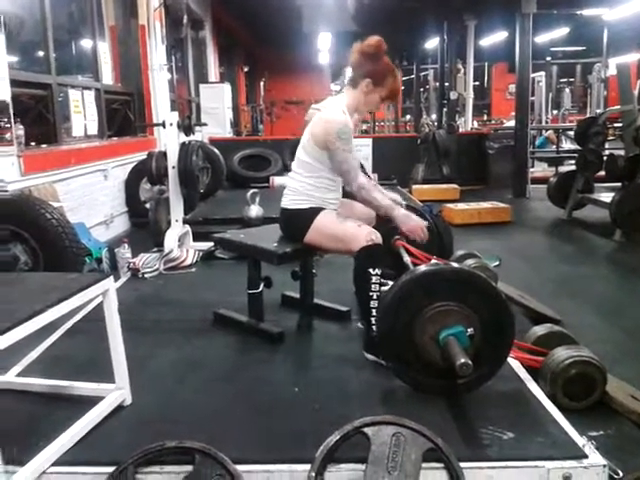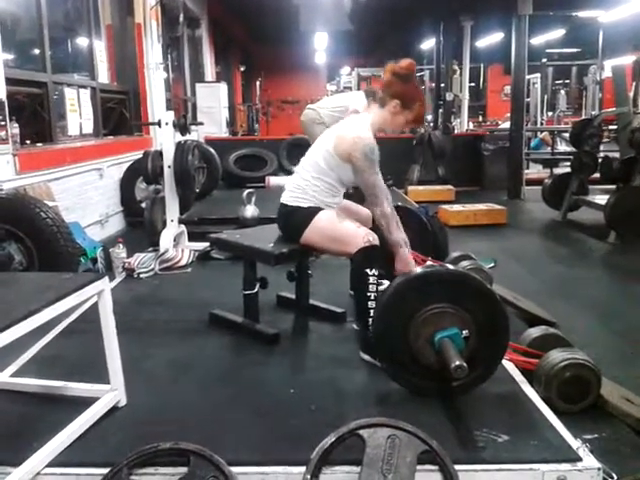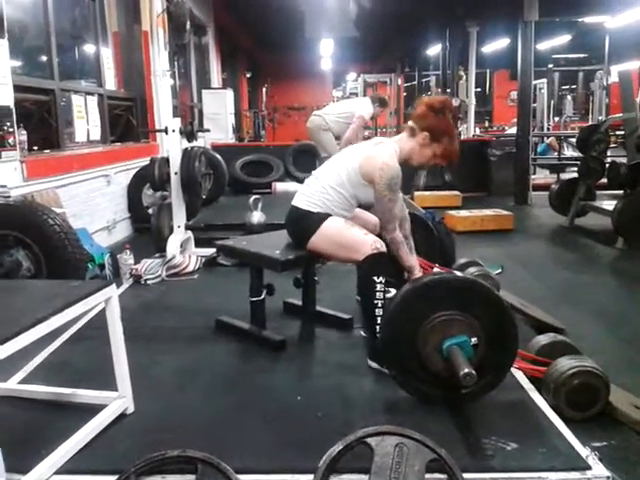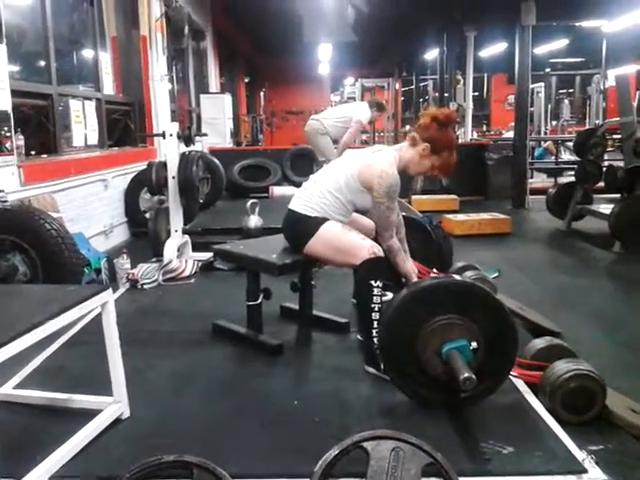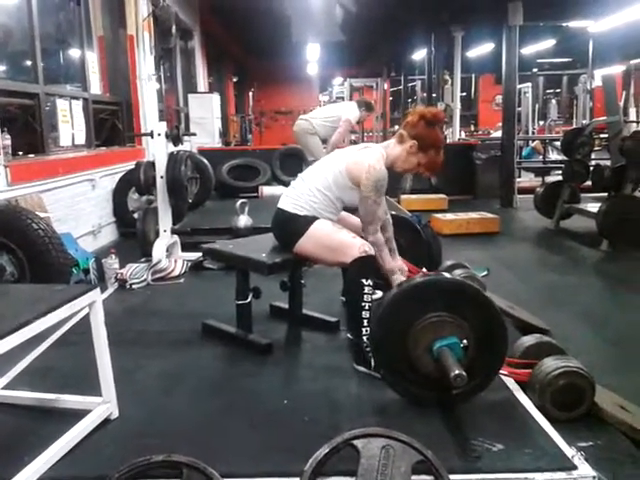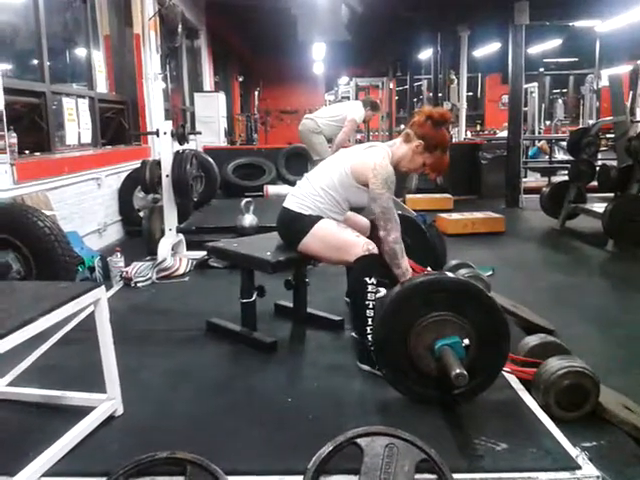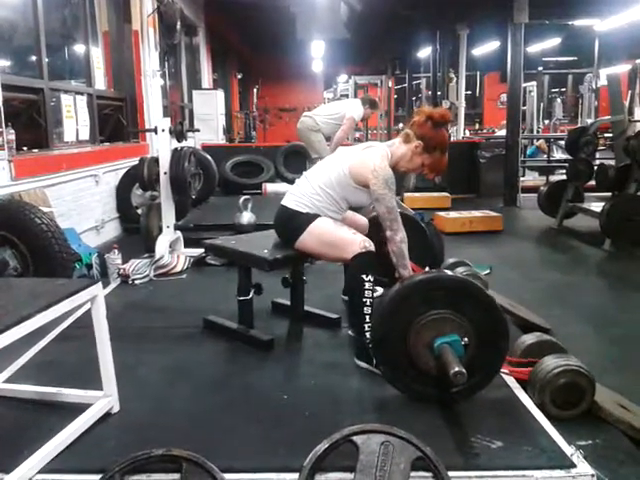
dt=0.3s
person 1, frame 1
left shoulder: (338, 112)
right shoulder: (337, 121)
left elbow: (350, 173)
right elbow: (355, 181)
left wrist: (386, 200)
right wrist: (399, 214)
left hip: (318, 205)
right hip: (301, 213)
left knee: (378, 217)
right knee: (369, 242)
left ankle: (377, 295)
right ankle: (375, 343)
person 1, frame 2
left shoulder: (360, 125)
right shoulder: (361, 139)
left elbow: (378, 194)
right elbow: (378, 202)
left wrist: (399, 239)
right wrist: (402, 252)
left hip: (316, 204)
right hip: (299, 212)
left knee: (377, 224)
right knee: (367, 243)
left ankle: (373, 299)
right ankle: (372, 343)
person 1, frame 3
left shoulder: (386, 147)
right shoulder: (387, 165)
left elbow: (399, 215)
right elbow: (392, 230)
left wrist: (412, 258)
right wrist: (414, 272)
left hip: (320, 209)
right hip: (307, 217)
left knee: (380, 231)
right knee: (374, 250)
left ankle: (378, 308)
right ankle: (380, 352)
person 1, frame 4
left shoulder: (386, 155)
right shoulder: (386, 172)
left elbow: (394, 220)
right elbow: (389, 238)
left wrist: (409, 262)
right wrist: (411, 279)
left hip: (316, 213)
right hip: (303, 221)
left knee: (375, 233)
right knee: (371, 254)
left ankle: (370, 305)
right ankle: (375, 355)
person 1, frame 5
left shoulder: (374, 153)
right shoulder: (374, 167)
left elbow: (382, 215)
right elbow: (372, 234)
left wrist: (395, 257)
right wrist: (394, 278)
left hip: (304, 211)
right hip: (293, 219)
left knee: (360, 232)
right knee: (362, 252)
left ankle: (355, 301)
right ankle: (364, 353)
person 1, frame 6
left shoulder: (380, 152)
right shoulder: (381, 166)
left elbow: (388, 217)
right elbow: (388, 233)
left wrist: (402, 260)
right wrist: (405, 281)
left hip: (310, 211)
right hip: (298, 219)
left knee: (369, 230)
right knee: (366, 252)
left ankle: (358, 296)
right ankle: (369, 351)
person 1, frame 7
left shoulder: (379, 151)
right shoulder: (379, 167)
left elbow: (388, 224)
right elbow: (394, 231)
left wrist: (402, 267)
left hip: (310, 209)
right hip: (295, 217)
left knee: (366, 228)
right knee: (362, 249)
left ankle: (355, 290)
right ankle: (366, 350)
